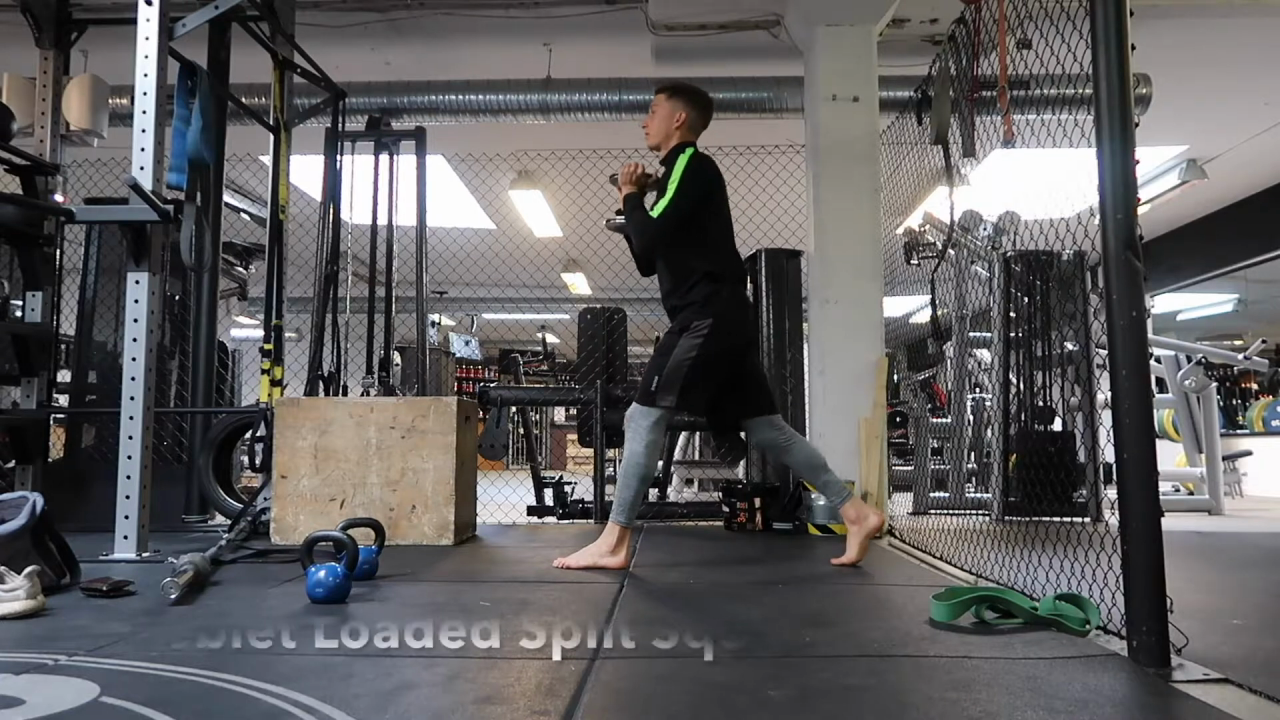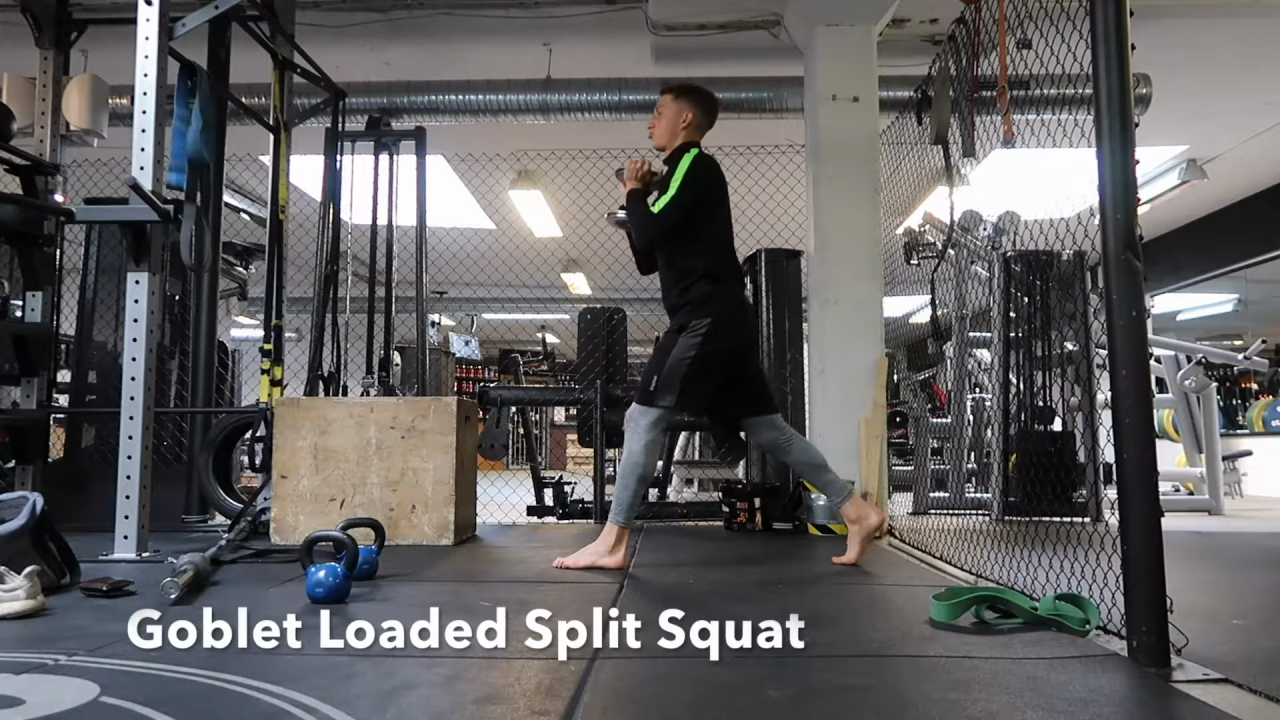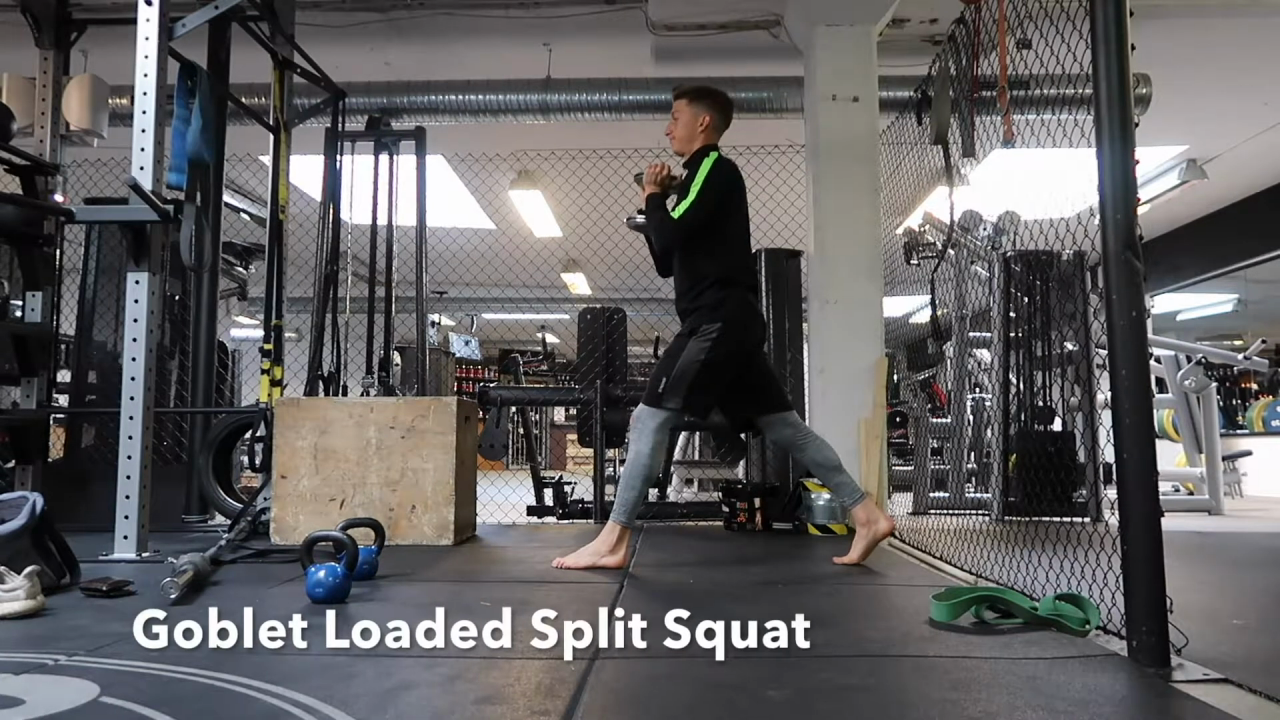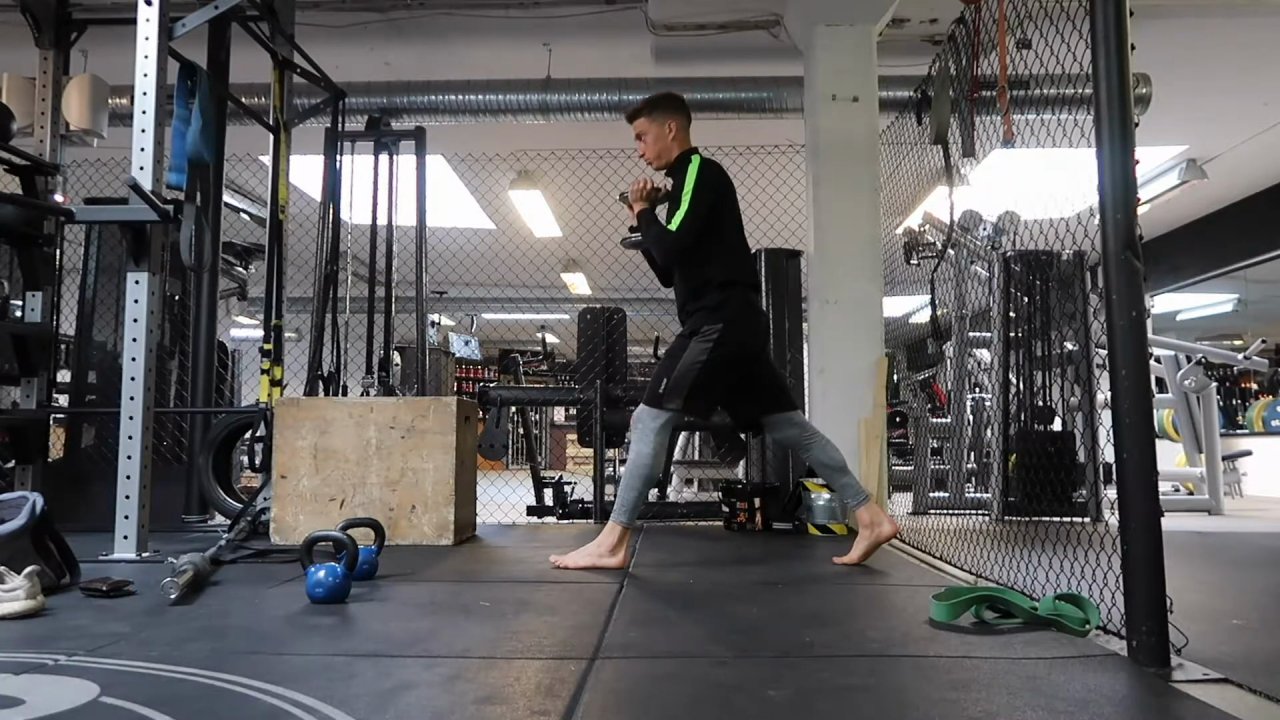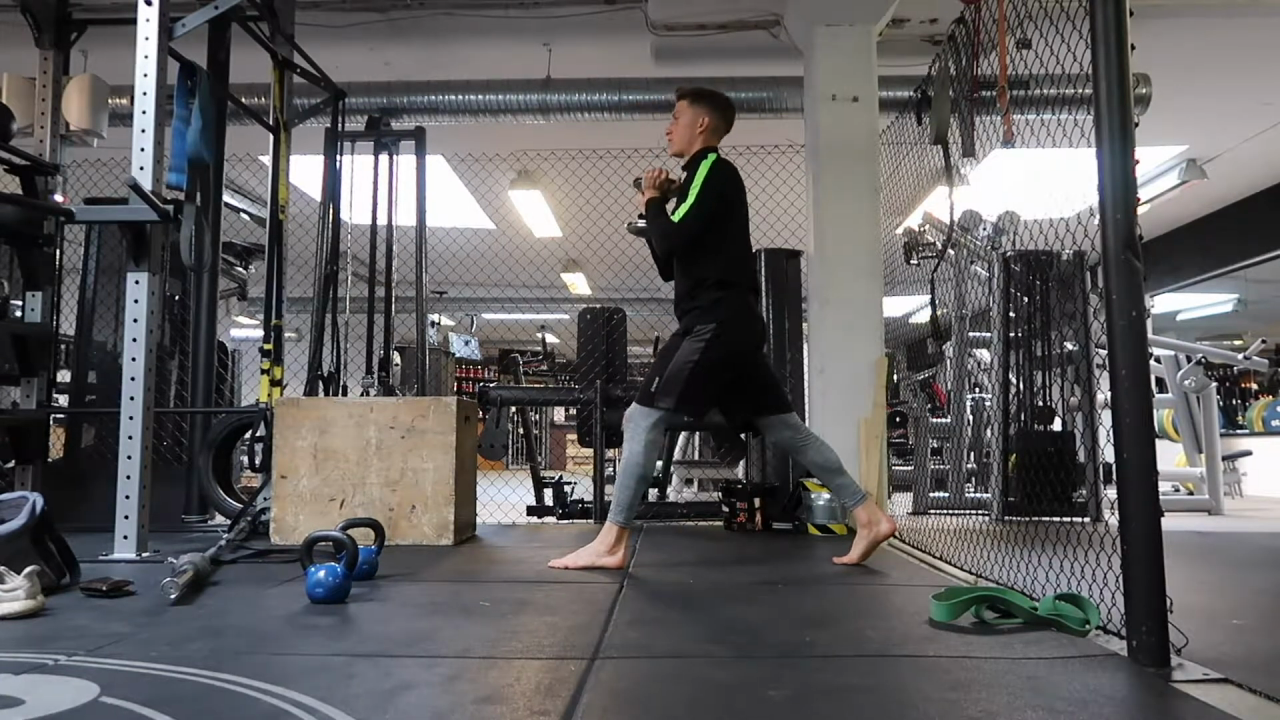
dt=1s
person 1, frame 1
left shoulder: (690, 164)
right shoulder: (681, 173)
left elbow: (649, 239)
right elbow: (648, 261)
left wrist: (630, 198)
right wrist: (633, 205)
left hip: (707, 316)
right hip: (721, 317)
left knee: (644, 418)
right knee: (766, 427)
left ankle: (614, 544)
right ankle: (855, 512)
person 1, frame 2
left shoulder: (695, 165)
right shoulder: (684, 174)
left elbow: (650, 231)
right elbow: (647, 260)
left wrist: (635, 192)
right wrist: (637, 200)
left hip: (707, 317)
right hip: (720, 318)
left knee: (644, 417)
right knee: (768, 427)
left ankle: (613, 543)
right ankle: (857, 512)
person 1, frame 3
left shoulder: (714, 170)
right shoulder: (702, 178)
left elbow: (669, 238)
right elbow: (666, 262)
left wrist: (653, 197)
right wrist: (657, 202)
left hip: (719, 319)
right hip: (730, 321)
left knee: (650, 419)
right knee: (784, 425)
left ankle: (612, 543)
right ankle: (867, 515)
person 1, frame 4
left shoulder: (701, 173)
right shoulder: (690, 180)
left elbow: (672, 250)
right elbow: (669, 272)
left wrist: (644, 213)
right wrist: (643, 220)
left hip: (720, 321)
right hip: (734, 323)
left knee: (651, 419)
right knee: (789, 426)
left ankle: (612, 544)
right ankle: (871, 517)
person 1, frame 5
left shoulder: (712, 171)
right shoulder: (705, 178)
left elbow: (671, 242)
right elbow: (670, 265)
left wrist: (653, 201)
right wrist: (655, 210)
left hip: (716, 321)
right hip: (731, 323)
left knee: (643, 418)
right knee: (785, 427)
left ankle: (611, 543)
right ankle: (868, 516)
